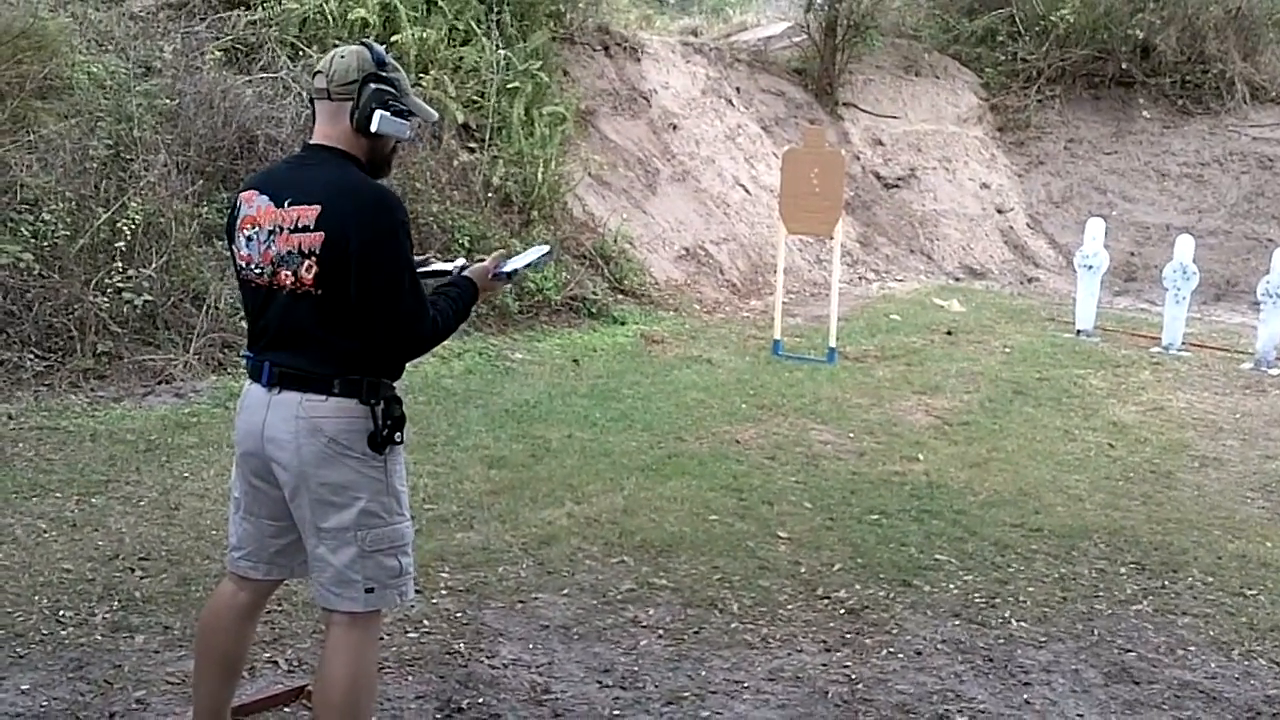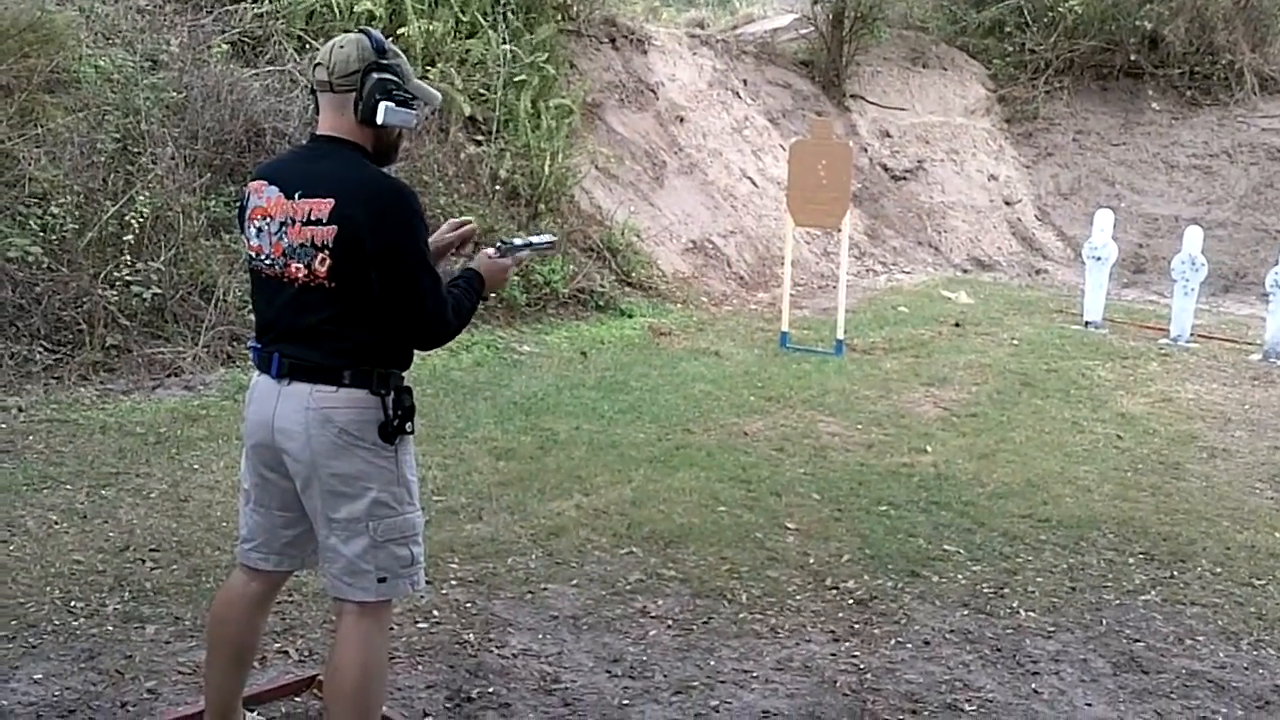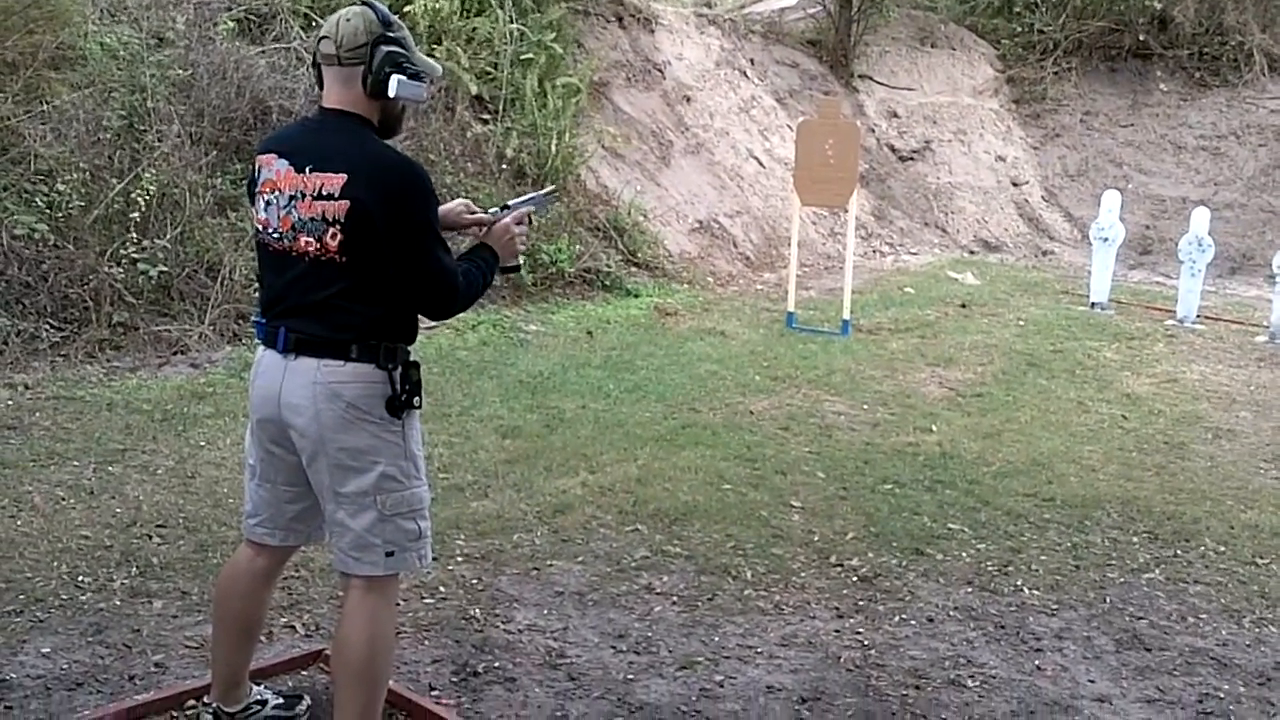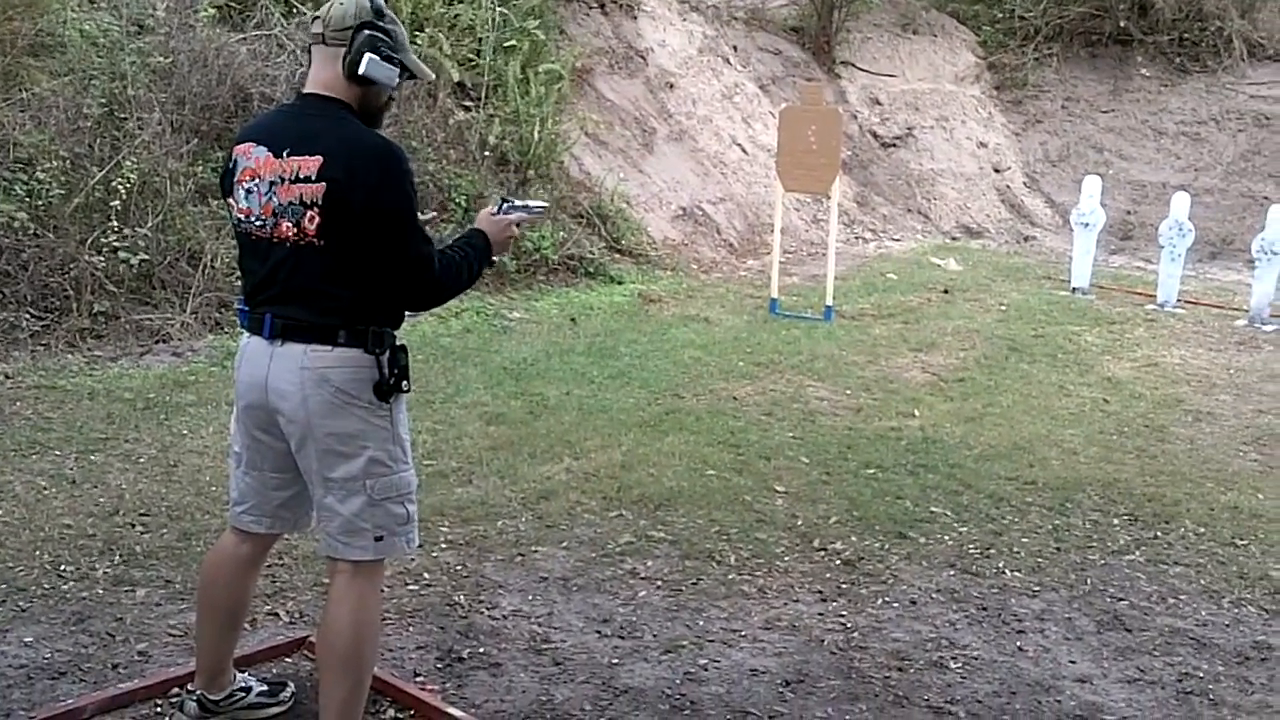
dt=0.5s
person 1, frame 1
left shoulder: (253, 193)
right shoulder: (369, 203)
right elbow: (405, 334)
right wrist: (467, 287)
left hip: (260, 406)
right hip: (339, 424)
left knee: (245, 579)
right knee: (355, 608)
person 1, frame 2
left shoulder: (264, 183)
right shoulder: (382, 196)
right elbow: (426, 327)
left wrist: (425, 248)
right wrist: (476, 280)
left hip: (269, 397)
right hip: (346, 413)
left knee: (255, 571)
right knee: (364, 603)
person 1, frame 3
left shoulder: (272, 153)
right shoulder: (392, 172)
right elbow: (437, 296)
left wrist: (432, 219)
right wrist: (489, 254)
left hip: (274, 370)
right hip: (353, 388)
left knee: (262, 544)
right knee: (372, 575)
person 1, frame 4
left shoulder: (248, 142)
right shoulder: (370, 154)
right elbow: (416, 285)
right wrist: (482, 241)
left hip: (259, 357)
right hip: (338, 373)
left knee: (246, 530)
right knee: (358, 562)
